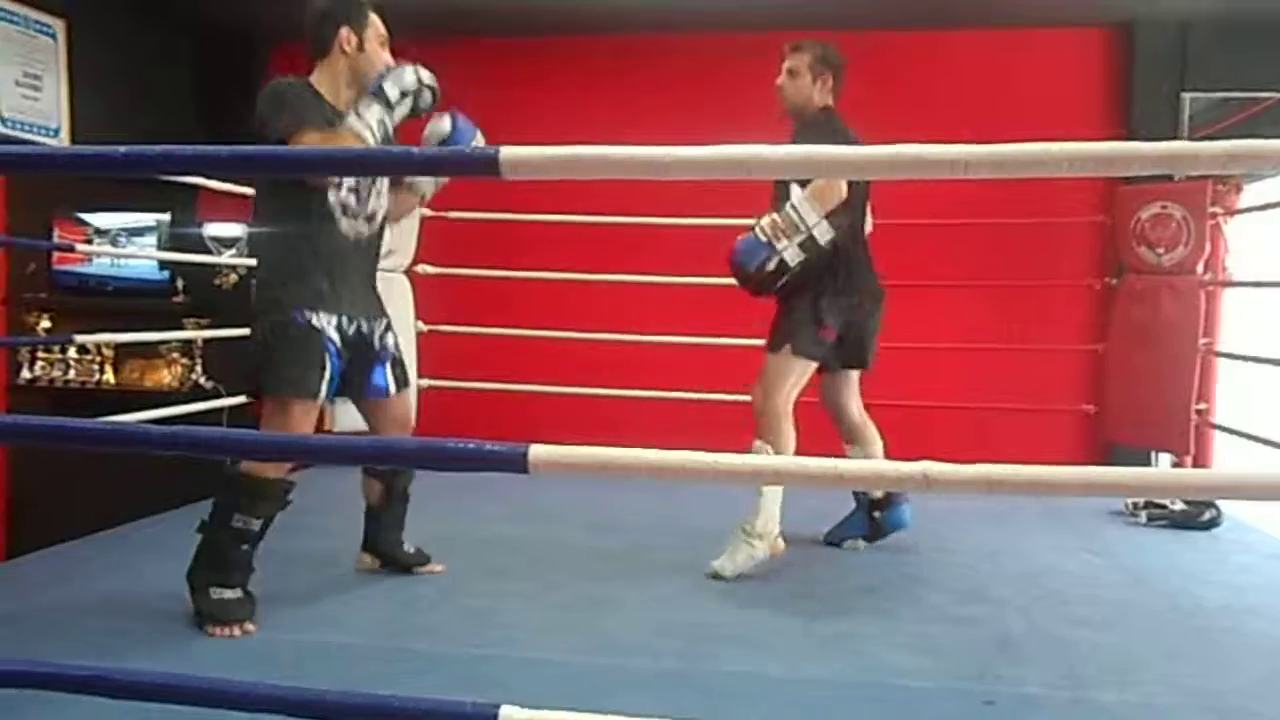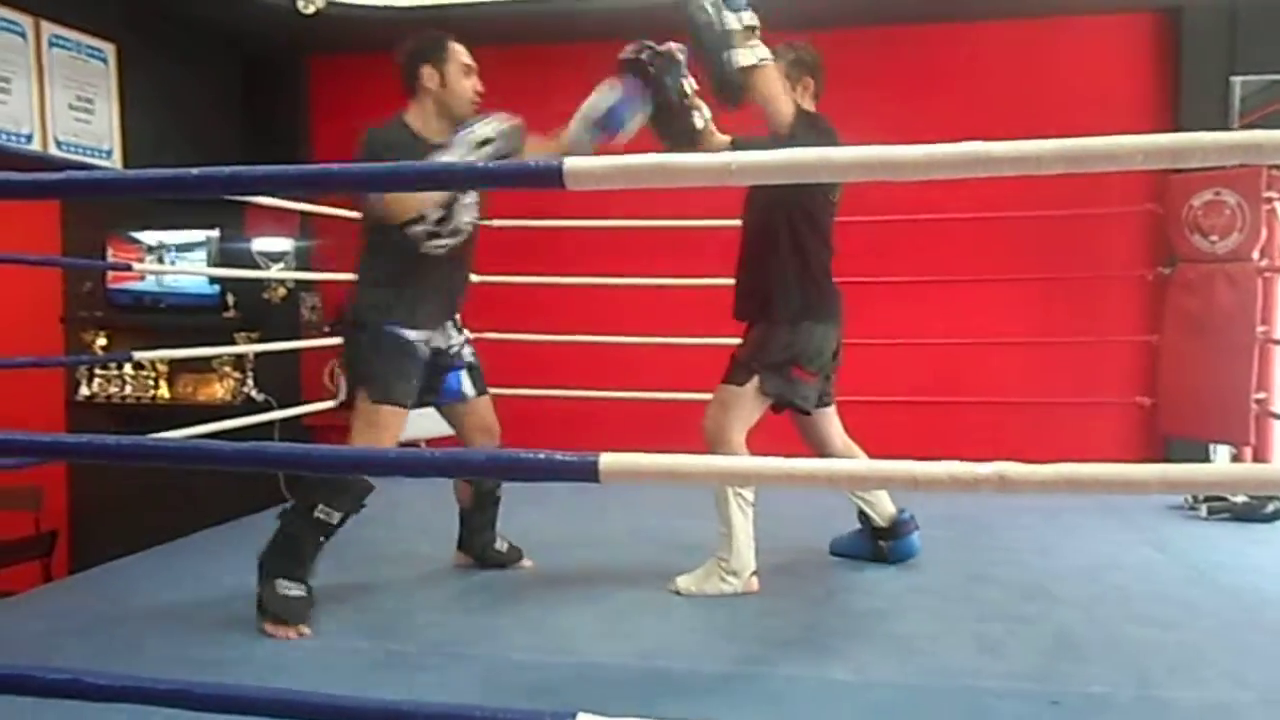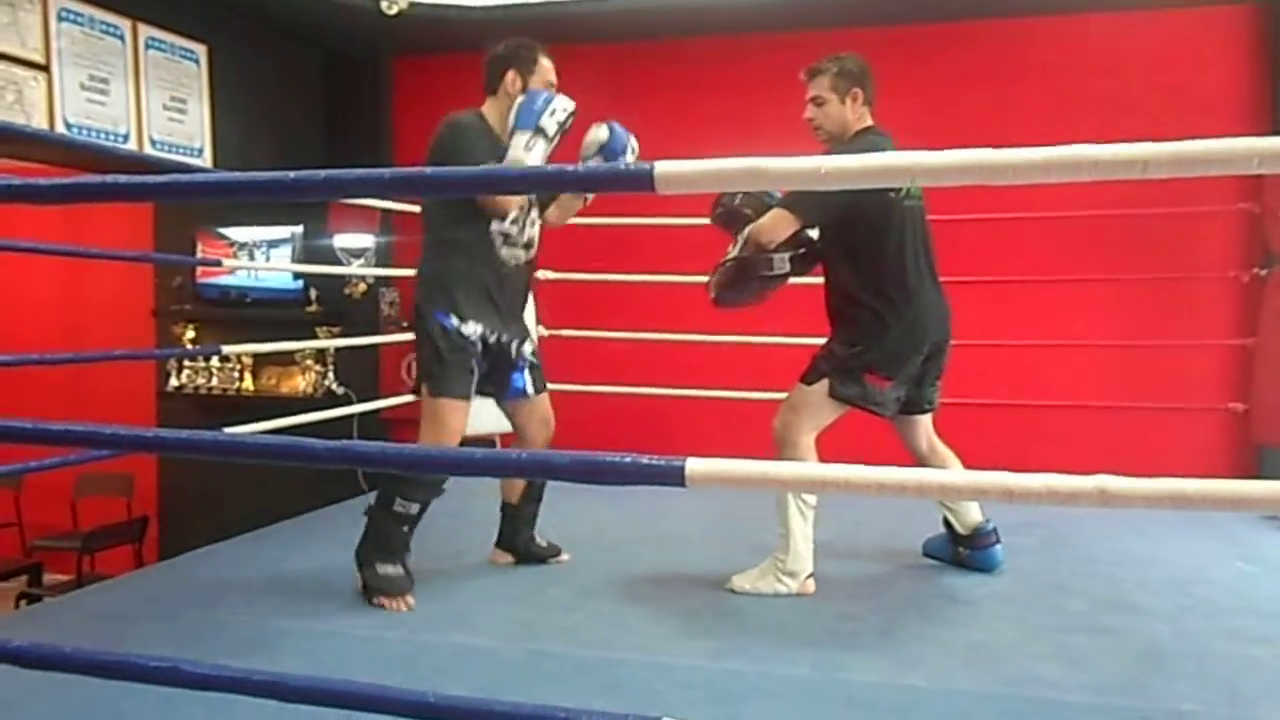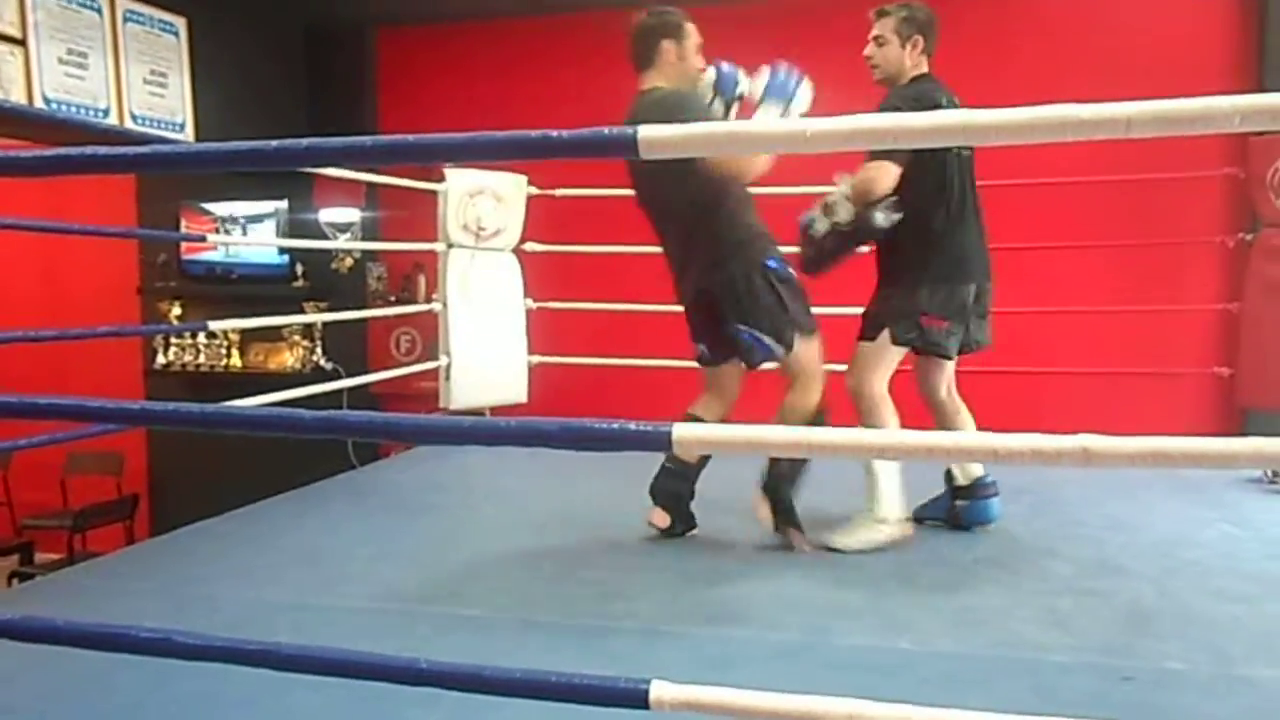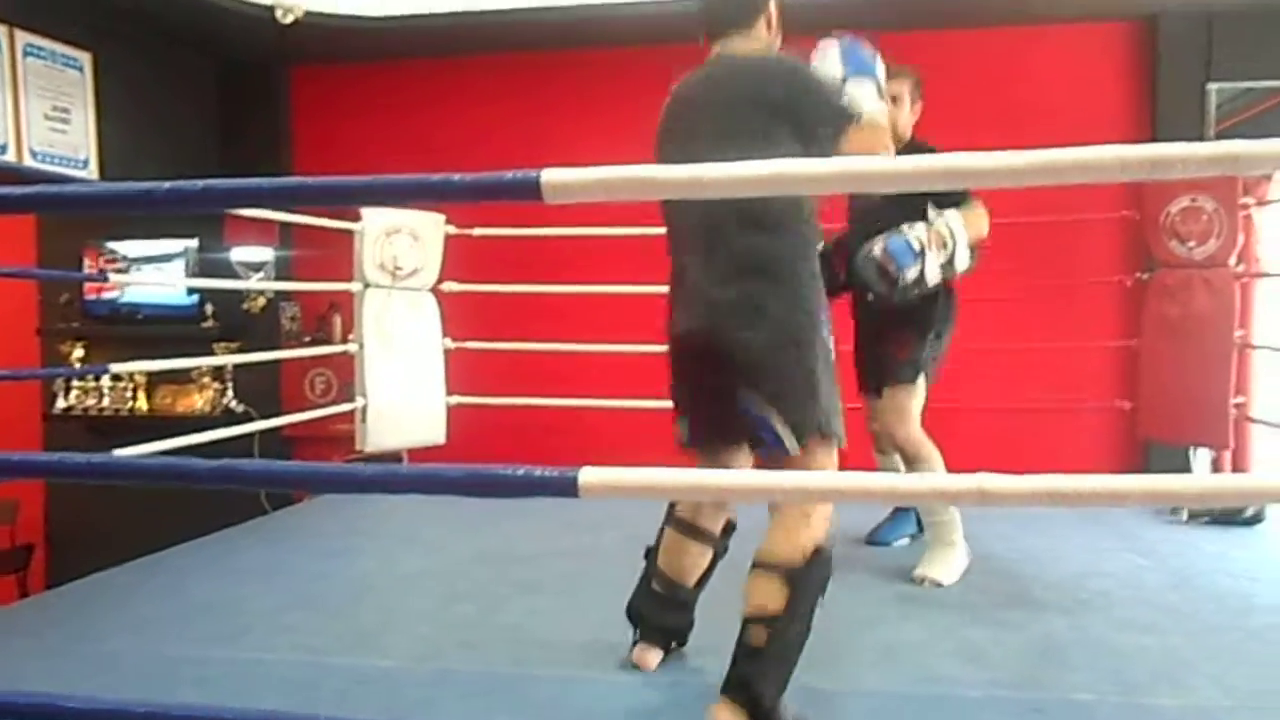
dt=1s
person 1, frame 1
left shoulder: (363, 115)
right shoulder: (287, 97)
left elbow: (390, 203)
right wrist: (386, 104)
left hip: (360, 306)
right hip: (300, 307)
left knee: (398, 429)
right knee: (284, 444)
left ankle: (382, 542)
right ankle: (216, 578)
person 1, frame 2
left shoulder: (473, 138)
right shoulder: (385, 142)
left elbow: (545, 154)
right elbow: (398, 207)
left wrist: (597, 116)
right wrist: (460, 155)
left hip: (438, 321)
right hip: (388, 320)
left knee: (485, 435)
right knee: (373, 445)
left ankle: (477, 541)
right ankle: (283, 573)
person 1, frame 3
left shoulder: (515, 146)
right shoulder: (462, 131)
left elbow: (555, 209)
right elbow: (505, 199)
left wrist: (598, 162)
right wrist: (536, 131)
left hip: (503, 318)
right hip: (454, 315)
left knee: (537, 428)
right knee: (441, 439)
left ankle: (514, 537)
right ankle: (383, 557)
person 1, frame 4
left shoulder: (643, 117)
right shoulder: (675, 106)
right elbow: (745, 165)
left wrist: (723, 98)
right wrist: (777, 104)
left hip: (699, 277)
right hip: (743, 264)
left knee: (718, 390)
right knee: (807, 374)
left ankle: (668, 503)
right ankle: (777, 501)
person 1, frame 5
left shoulder: (682, 101)
right shoulder: (785, 77)
right elbow: (875, 157)
right wrist: (861, 86)
left hip: (698, 324)
right hip: (771, 321)
left knee: (722, 478)
right knee: (806, 500)
left ankle: (653, 630)
person 2, frame 1
left shoulder: (820, 130)
right shoulder: (837, 137)
left elbow: (831, 189)
left wrist: (773, 230)
right wrist: (782, 234)
left hip: (829, 288)
right hip: (847, 285)
left knee: (772, 397)
right knee: (843, 402)
left ankle: (761, 534)
right ankle: (882, 503)
person 2, frame 2
left shoulder: (814, 137)
right shoulder: (782, 146)
left elbow: (773, 104)
right elbow: (716, 146)
left wrist: (740, 38)
right wrist: (682, 97)
left hip: (795, 317)
right hip: (796, 315)
left knee: (723, 426)
right knee: (823, 433)
left ankle: (735, 567)
right ankle: (892, 528)
person 2, frame 3
left shoulder: (848, 162)
right shoulder: (891, 157)
left elbow: (769, 232)
left wrist: (741, 240)
right wrist: (800, 246)
left hip: (880, 329)
right hip: (925, 323)
left knee: (792, 428)
right knee: (919, 435)
left ankle: (793, 569)
right ankle: (977, 537)
person 2, frame 4
left shoulder: (905, 103)
right shoulder: (942, 102)
left elbow: (878, 181)
left wrist: (821, 219)
right wrist: (869, 221)
left hip: (927, 268)
right hip: (962, 264)
left knee: (866, 380)
right knee: (937, 385)
left ankle: (886, 514)
right ankle: (972, 492)
person 2, frame 5
left shoulder: (931, 161)
left elbow: (976, 221)
left wrist: (920, 240)
right wrist: (829, 262)
left hip: (919, 312)
right hip: (873, 312)
left knee: (901, 425)
right knee: (879, 423)
left ankle: (949, 540)
right ankle: (912, 508)
